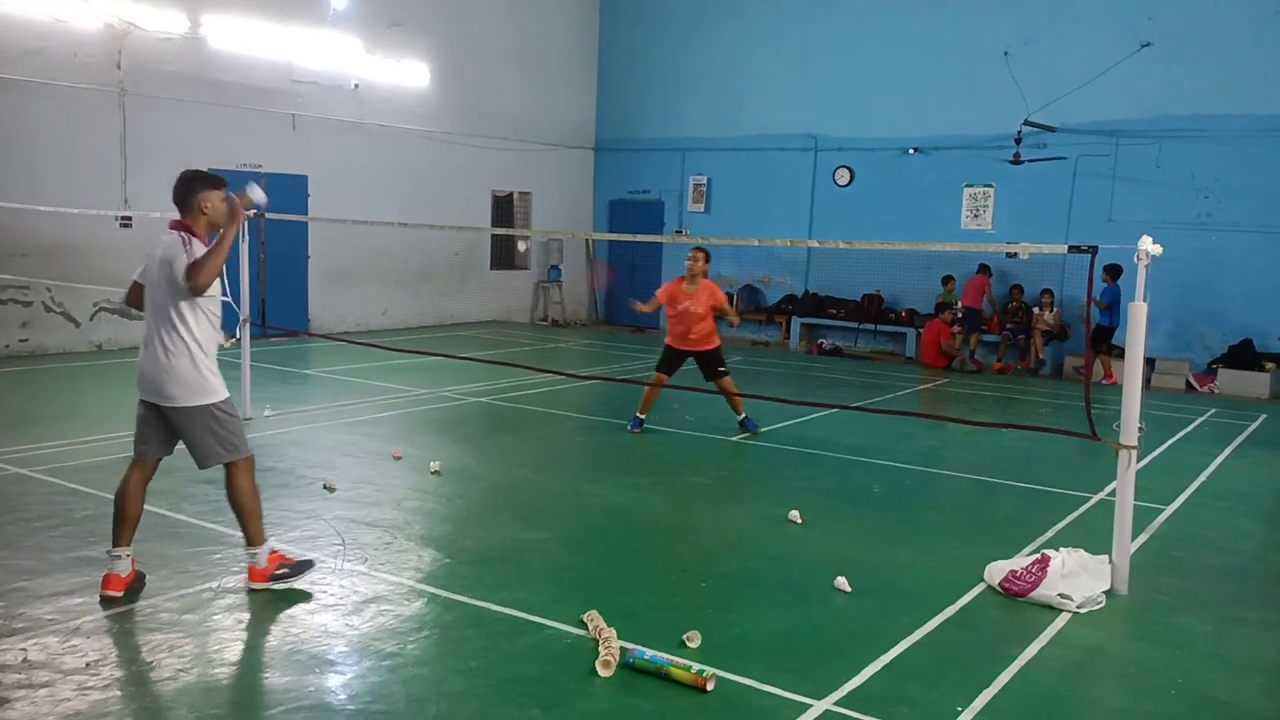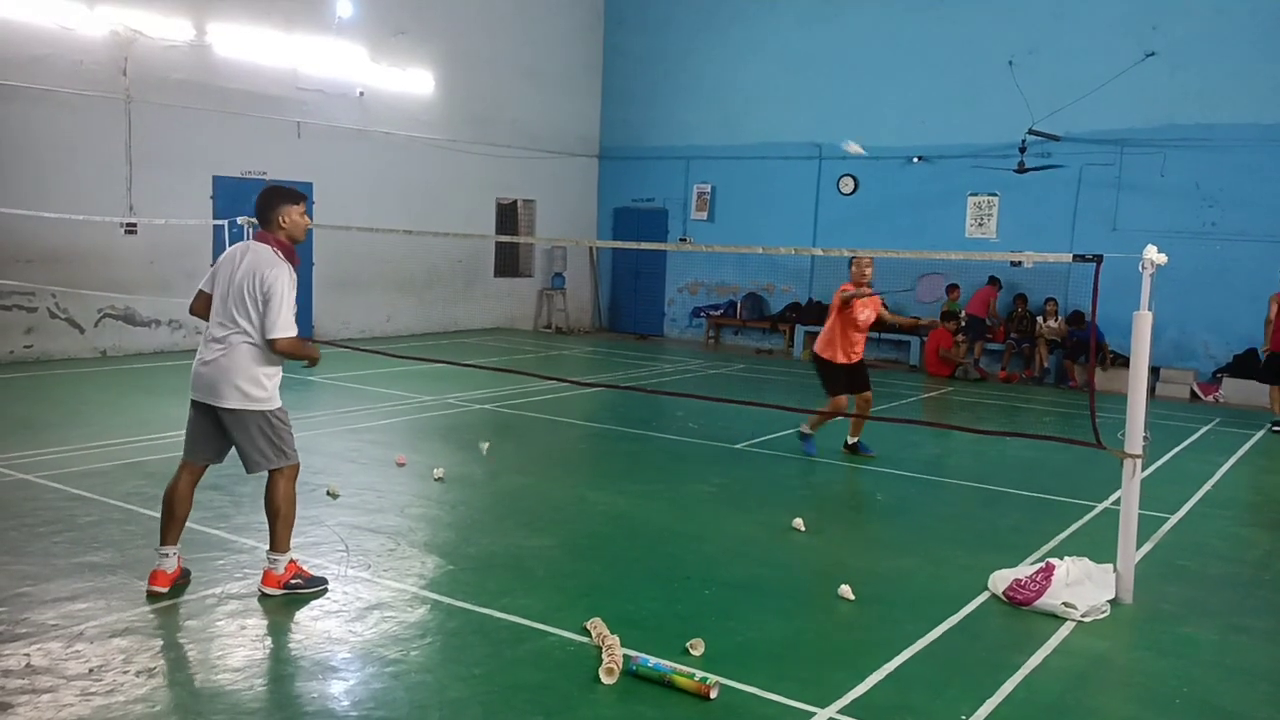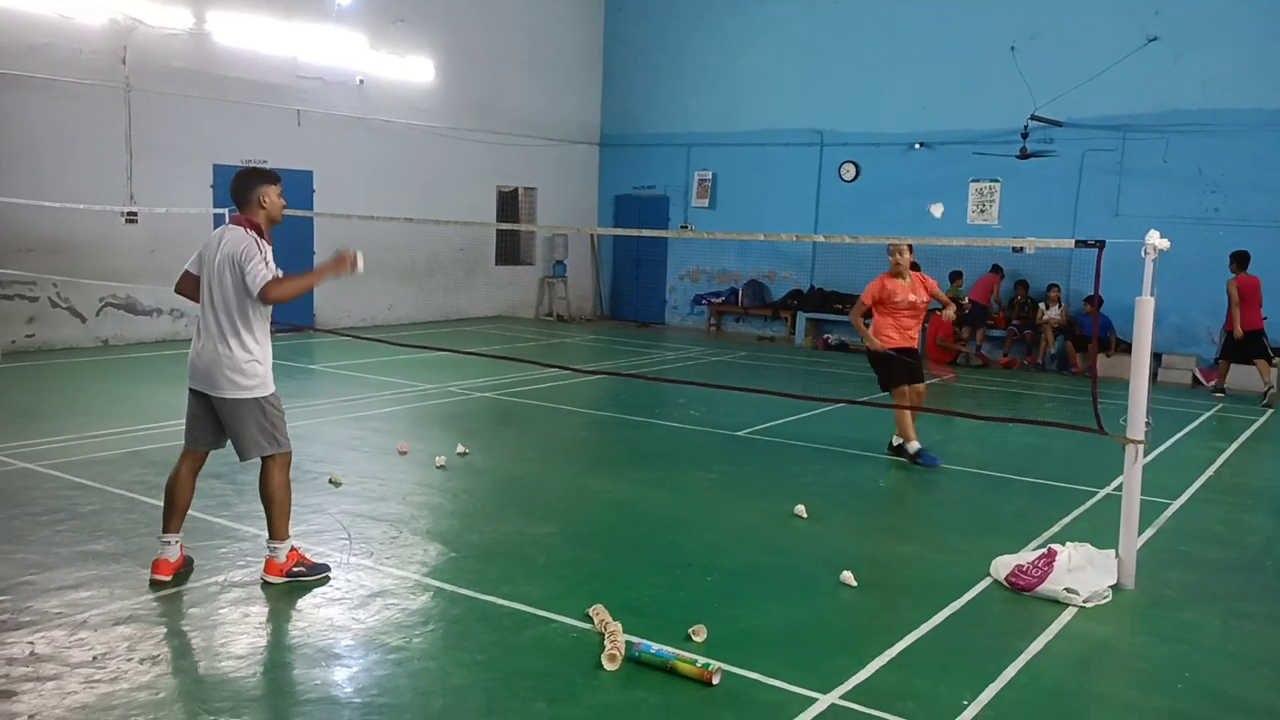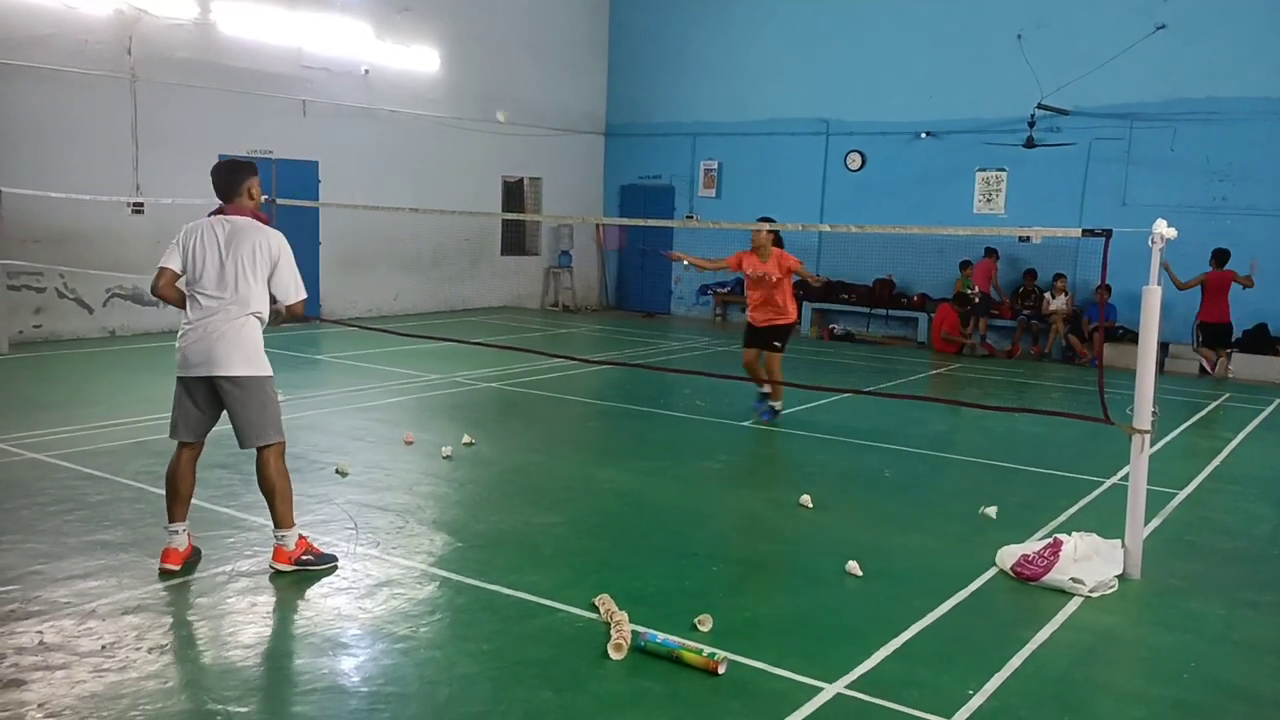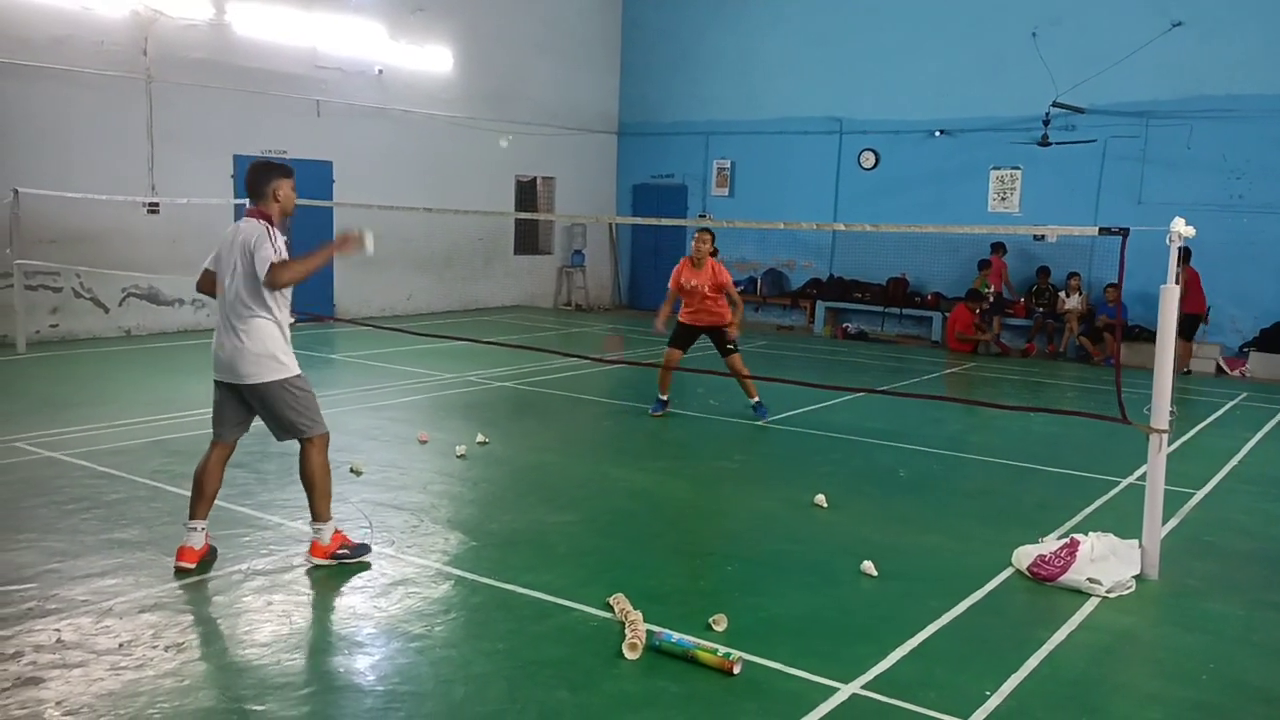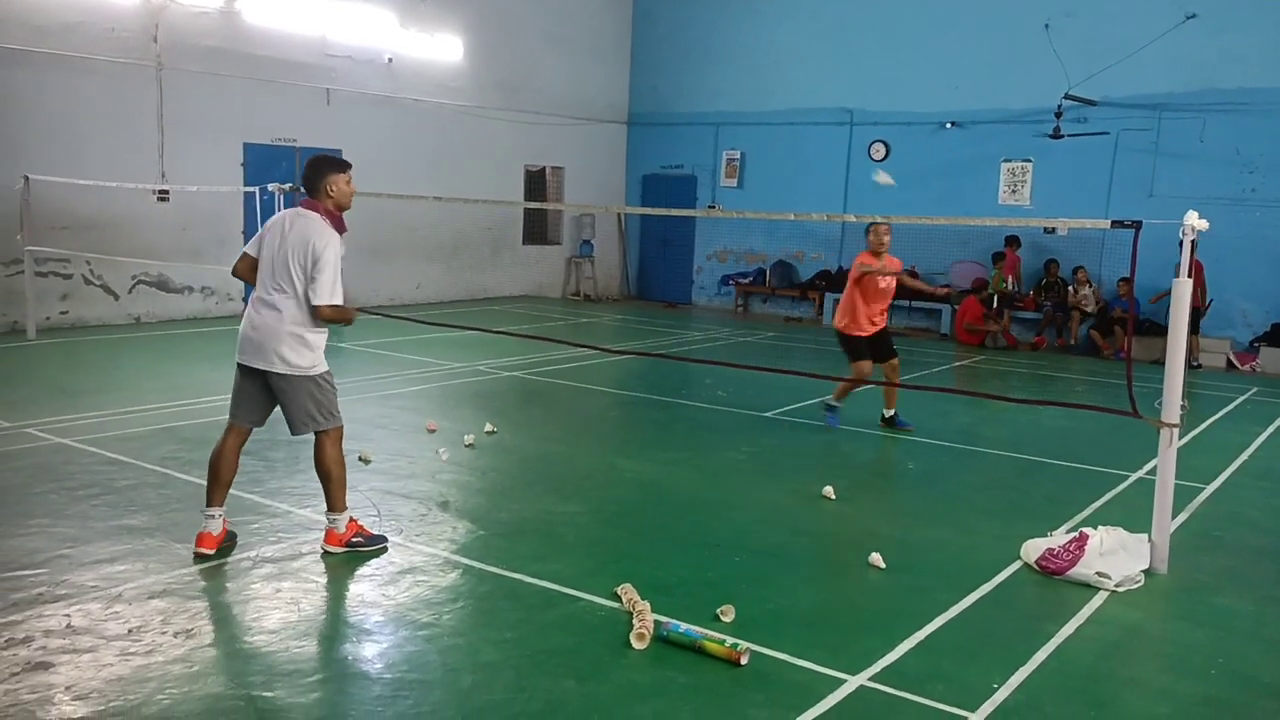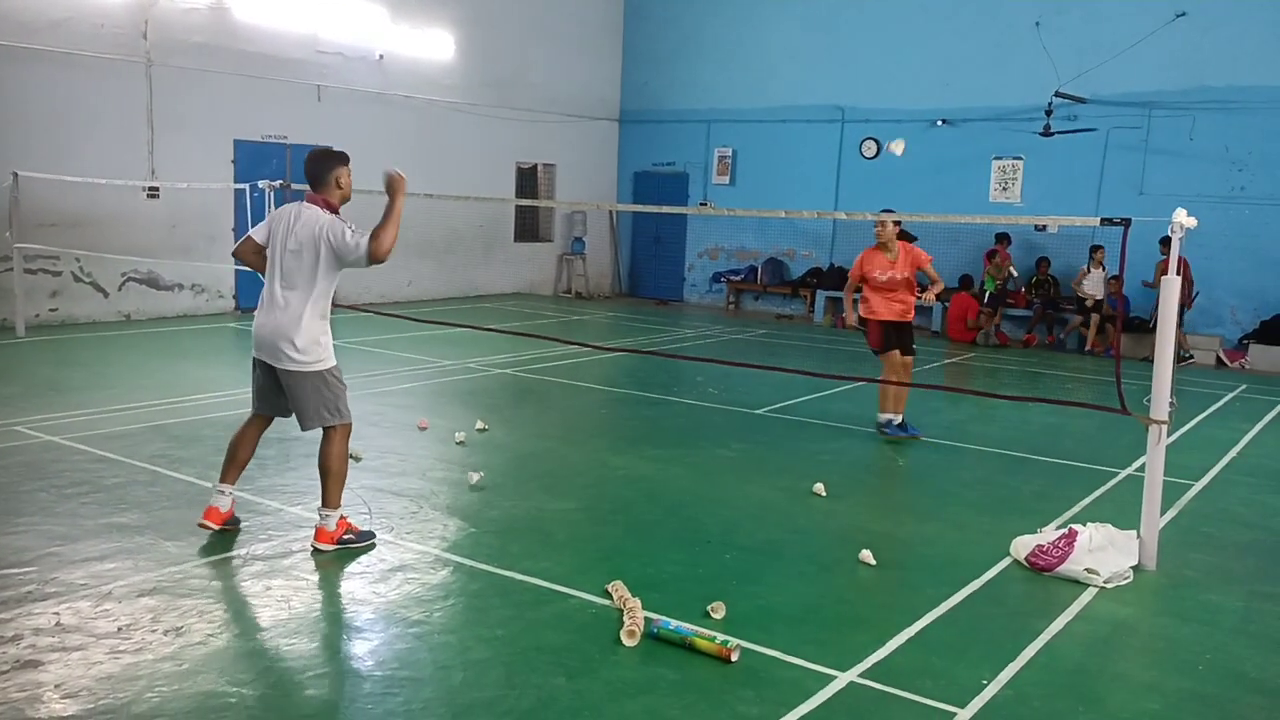
dt=0.7s
person 1, frame 1
left shoulder: (167, 245)
right shoulder: (187, 247)
left elbow: (135, 297)
right elbow: (197, 283)
right wrist: (233, 227)
left hip: (155, 380)
right hip: (194, 384)
left knee: (141, 466)
right knee: (239, 463)
left ankle: (119, 570)
right ankle: (262, 560)
person 1, frame 2
left shoulder: (234, 254)
right shoulder: (278, 270)
left elbow: (199, 307)
right elbow: (282, 343)
right wrist: (311, 353)
left hip: (208, 380)
right hip: (249, 389)
left knee: (190, 468)
right knee: (284, 469)
left ankle: (165, 566)
right ankle: (278, 569)
person 1, frame 3
left shoulder: (218, 238)
right shoulder: (251, 246)
left elbow: (185, 286)
right elbow: (273, 293)
right wrist: (328, 269)
left hip: (206, 368)
right hip: (242, 375)
left knee: (192, 455)
right knee: (277, 457)
left ankle: (169, 554)
right ankle: (280, 558)
person 1, frame 4
left shoulder: (192, 232)
right shoulder: (270, 239)
left elbow: (161, 287)
right elbow: (294, 308)
right wrist: (269, 314)
left hip: (194, 355)
right hip: (241, 357)
left knee: (188, 447)
right knee: (270, 448)
left ankle: (176, 544)
right ankle: (288, 545)
person 1, frame 5
left shoulder: (236, 232)
right shoulder: (263, 235)
left elbow: (206, 284)
right elbow: (278, 277)
right wrist: (331, 250)
left hip: (229, 360)
right hip: (267, 361)
left knee: (221, 444)
right knee: (315, 438)
left ankle: (193, 542)
right ankle: (324, 538)
person 1, frame 6
left shoulder: (279, 221)
right shoulder: (326, 238)
left elbow: (242, 270)
right elbow: (324, 310)
right wrist: (348, 316)
left hip: (254, 344)
right hip: (295, 353)
left knee: (236, 431)
right knee: (329, 433)
left ankle: (211, 528)
right ankle: (339, 529)
person 1, frame 7
left shoulder: (284, 213)
right shoulder: (330, 227)
left elbow: (244, 251)
right elbow: (378, 251)
right wrist: (396, 198)
left hip: (268, 337)
right hip: (304, 347)
left knee: (260, 417)
right knee: (337, 427)
left ankle: (218, 505)
right ankle: (330, 526)
person 2, frame 1
left shoulder: (713, 291)
right shoulder: (672, 287)
left elbow: (732, 316)
right elbow: (651, 307)
left wrist: (734, 319)
right wrist: (640, 307)
left hip: (707, 345)
right hip: (677, 344)
left knee: (726, 385)
right knee: (658, 380)
left ankle: (743, 418)
right ankle: (640, 417)
person 2, frame 2
left shoulder: (874, 298)
right shoulder: (845, 292)
left elbow: (888, 318)
right elbow: (846, 296)
left wrist: (917, 322)
right wrist: (860, 293)
left hip: (854, 356)
right hip: (830, 355)
left knee: (866, 400)
right knee: (839, 405)
left ankle: (852, 441)
right ankle: (807, 430)
person 2, frame 3
left shoulder: (923, 281)
right shoulder: (880, 283)
left elbow: (948, 303)
right elbow: (855, 314)
left wrist: (949, 310)
right wrist: (869, 338)
left hip: (909, 347)
right hip: (883, 347)
left knee: (918, 393)
right knee: (902, 394)
left ankle: (899, 443)
right ankle: (913, 450)
person 2, frame 4
left shoulder: (784, 259)
right shoulder: (745, 257)
left elbow: (806, 275)
right elbow: (714, 265)
left wrist: (813, 280)
right wrist: (685, 258)
left hip: (781, 318)
right hip: (756, 317)
left knee: (771, 363)
right knee: (748, 361)
left ankle: (775, 405)
right ankle: (765, 390)
person 2, frame 5
left shoulder: (718, 271)
right shoulder: (681, 267)
left elbow: (737, 302)
right elbow: (671, 298)
left wrist: (734, 326)
right wrist: (661, 319)
left hip: (720, 321)
right hip: (689, 320)
left knee: (736, 365)
right knee: (669, 359)
left ankle: (756, 402)
right ankle: (663, 399)
person 2, frame 6
left shoulder: (894, 263)
right shoulder: (862, 260)
left elbow: (907, 280)
right elbow: (863, 271)
left wrist: (934, 290)
right wrist: (889, 271)
left hip: (877, 324)
right hip: (851, 326)
left knee: (893, 368)
right knee: (862, 374)
left ankle: (889, 415)
right ankle: (833, 403)
person 2, frame 7
left shoulder: (912, 252)
right shoulder: (866, 256)
left elbow: (938, 282)
right elbow: (849, 288)
left wrist: (931, 291)
right wrist: (849, 311)
left hip: (903, 318)
right hip: (875, 317)
left knee: (906, 366)
right knee: (893, 362)
left ankle: (896, 419)
right ankle: (885, 418)
